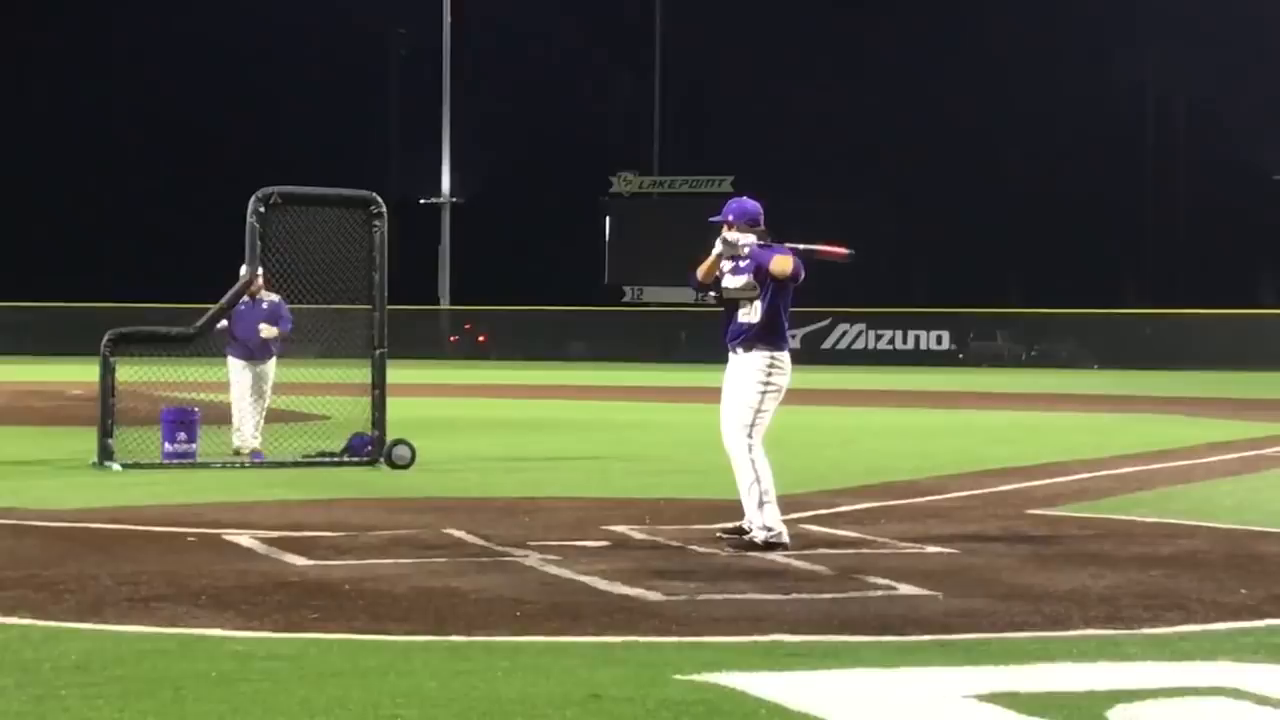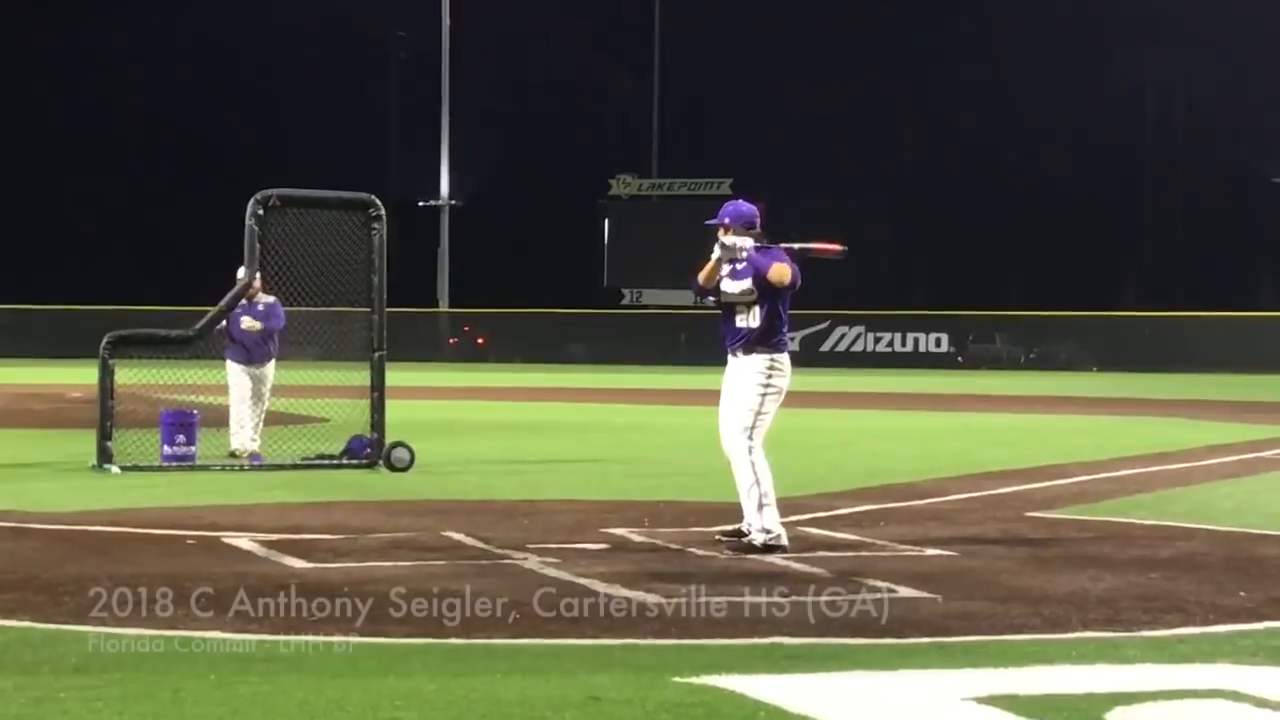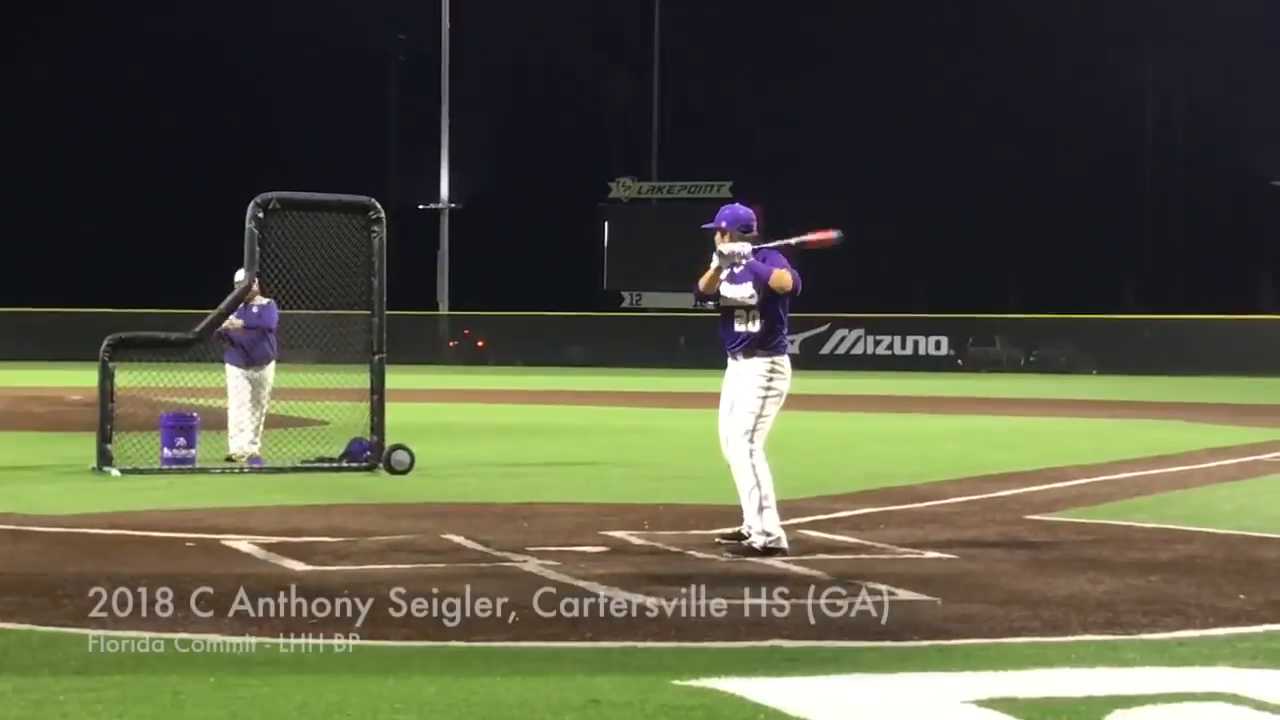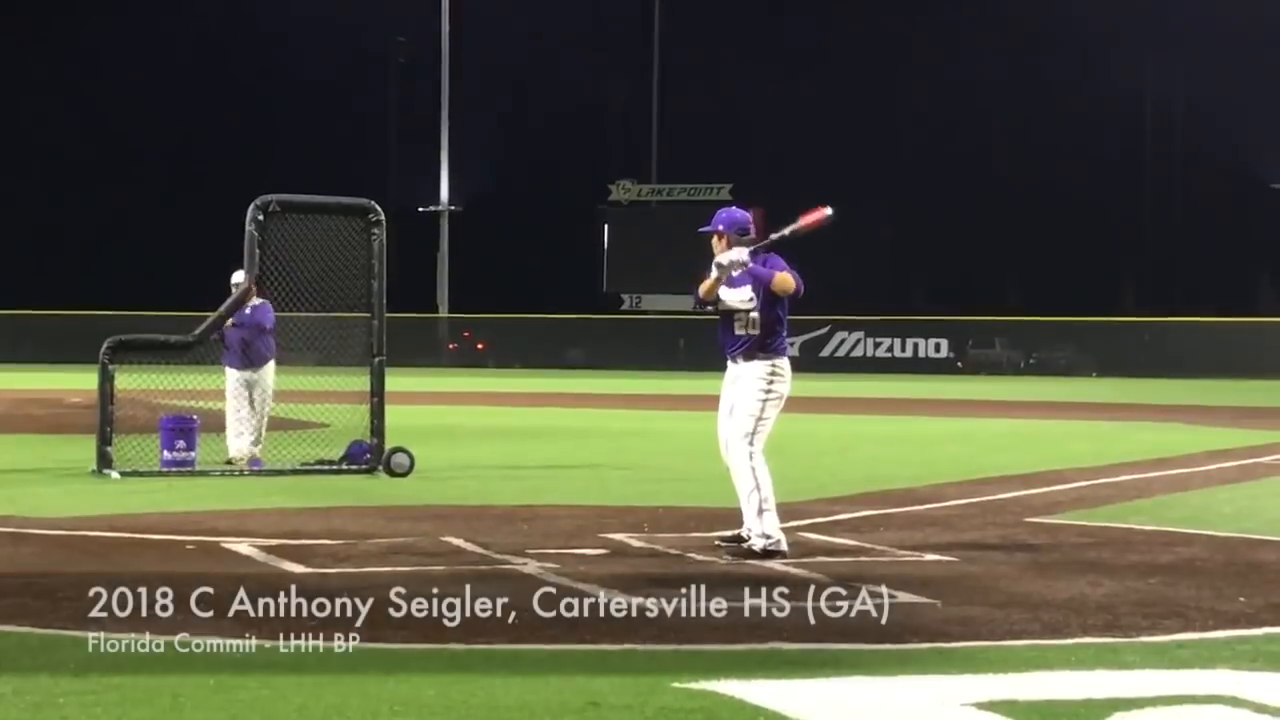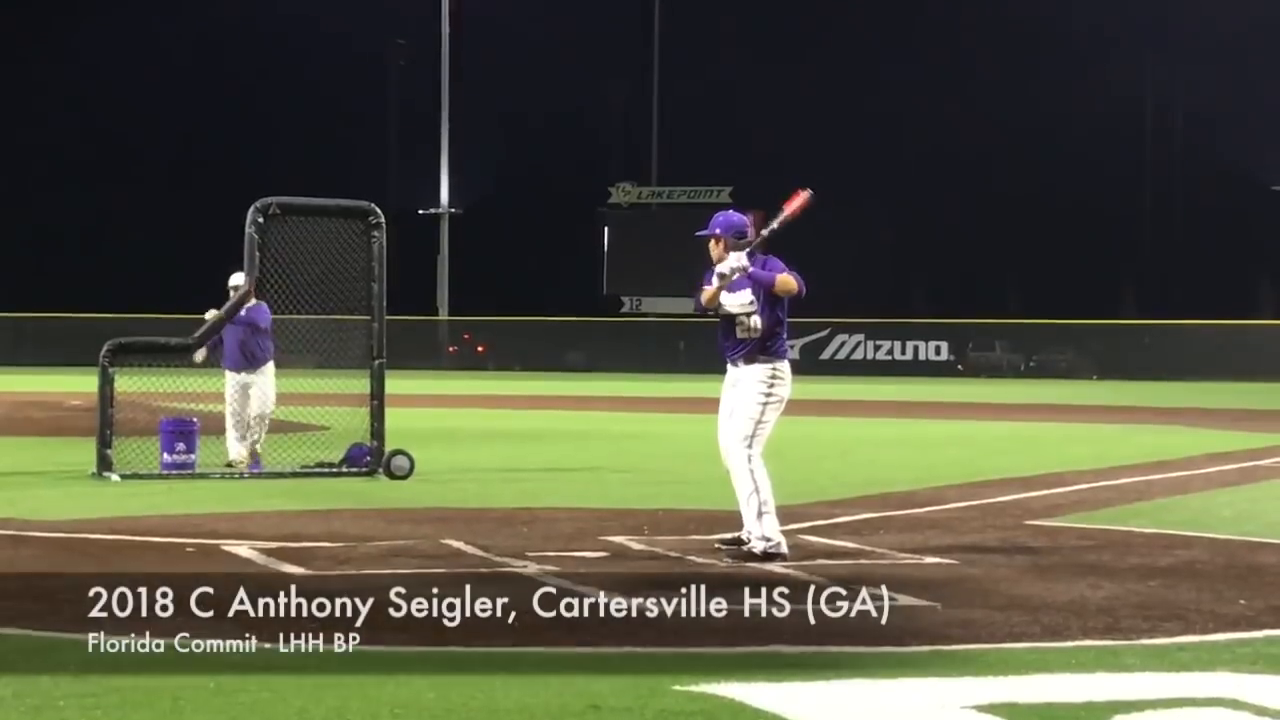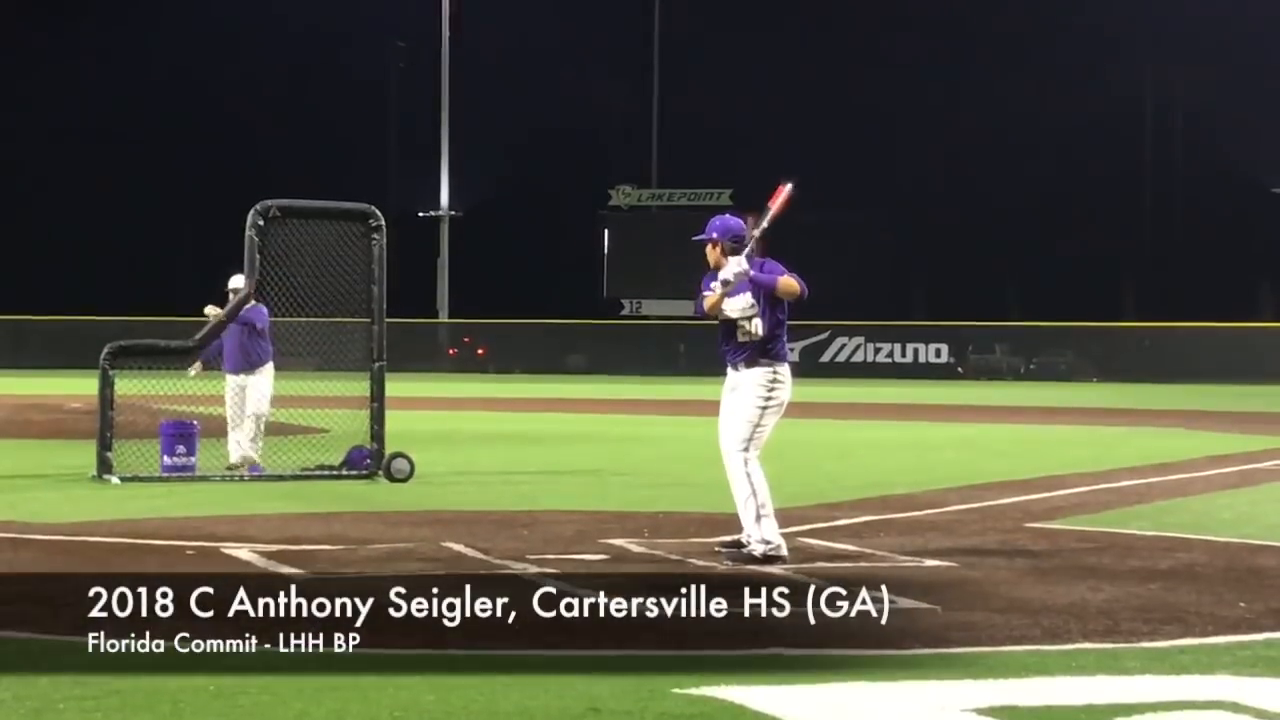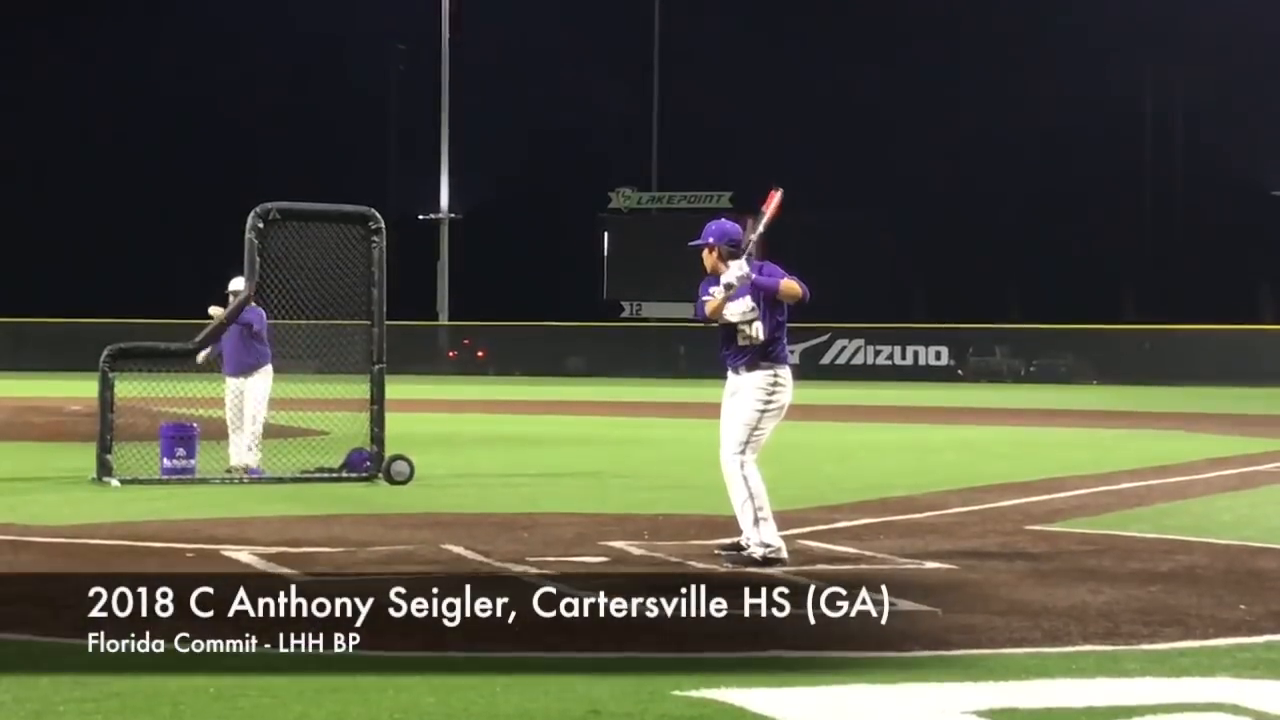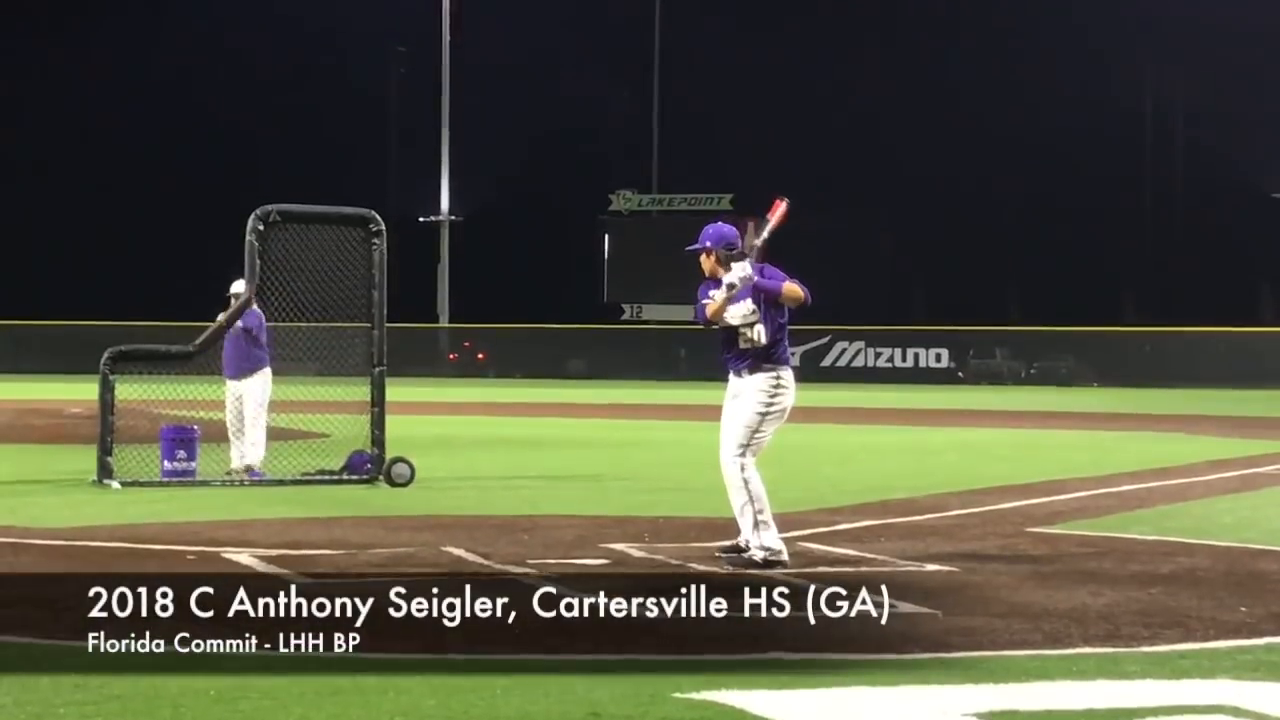
dt=0.1s
person 1, frame 1
left shoulder: (773, 255)
right shoulder: (728, 261)
left elbow: (791, 270)
right elbow: (701, 281)
left wrist: (752, 250)
right wrist: (721, 251)
left hip: (764, 362)
right hip: (738, 360)
left knee: (744, 440)
right knee: (733, 440)
left ankle: (770, 531)
right ankle: (755, 520)
person 1, frame 2
left shoulder: (771, 257)
right shoulder: (727, 264)
left elbow: (788, 278)
right elbow: (702, 286)
left wrist: (749, 255)
right wrist: (720, 256)
left hip: (764, 364)
right hip: (737, 363)
left knee: (744, 442)
right knee: (732, 443)
left ankle: (769, 534)
right ankle: (754, 523)
person 1, frame 3
left shoulder: (768, 259)
right shoulder: (723, 267)
left elbow: (791, 284)
right elbow: (703, 291)
left wrist: (748, 261)
right wrist: (720, 263)
left hip: (765, 367)
right hip: (737, 366)
left knee: (745, 445)
right knee: (731, 446)
left ankle: (769, 536)
right ankle: (753, 526)
person 1, frame 4
left shoulder: (767, 262)
right shoulder: (722, 270)
left elbow: (793, 286)
right elbow: (704, 297)
left wrist: (749, 266)
right wrist: (719, 273)
left hip: (764, 370)
right hip: (736, 369)
left knee: (744, 448)
right knee: (731, 449)
left ankle: (769, 539)
right ankle: (753, 528)
person 1, frame 5
left shoulder: (764, 265)
right shoulder: (716, 274)
left elbow: (795, 288)
right elbow: (704, 303)
left wrist: (749, 272)
right wrist: (720, 281)
left hip: (765, 372)
right hip: (736, 372)
left knee: (743, 451)
right knee: (731, 451)
left ankle: (768, 542)
right ankle: (753, 531)
person 1, frame 6
left shoulder: (763, 268)
right shoulder: (713, 278)
left elbow: (797, 290)
right elbow: (706, 309)
left wrist: (750, 276)
right wrist: (723, 287)
left hip: (765, 376)
right hip: (736, 376)
left knee: (740, 454)
right knee: (733, 455)
left ankle: (768, 544)
right ankle: (753, 534)
person 1, frame 7
left shoulder: (761, 271)
right shoulder: (710, 285)
left elbow: (799, 293)
right elbow: (707, 314)
left wrist: (751, 280)
right wrist: (726, 290)
left hip: (767, 379)
right hip: (736, 379)
left knee: (736, 455)
right knee: (732, 458)
left ankle: (768, 547)
right ankle: (753, 536)
person 1, frame 8
left shoulder: (762, 273)
right shoulder: (709, 288)
left elbow: (800, 296)
right elbow: (708, 317)
left wrist: (753, 282)
right wrist: (728, 292)
left hip: (769, 381)
right hip: (738, 381)
left knee: (736, 458)
right knee: (733, 461)
left ankle: (769, 550)
right ankle: (751, 537)
person 2, frame 1
left shoulder: (275, 301)
right shoulder: (234, 301)
left elbow: (287, 323)
right elbow: (220, 322)
left wrist: (276, 331)
right wrist: (222, 324)
left hip: (265, 361)
right hip: (238, 360)
left knee: (260, 403)
right knee: (240, 399)
left ankle: (254, 444)
right ankle: (242, 443)
person 2, frame 2
left shoulder: (271, 303)
left elbow: (279, 323)
right elbow: (218, 326)
left wrist: (258, 325)
right wrist: (221, 325)
left hip: (264, 364)
right hip: (237, 364)
left knee: (259, 406)
right knee: (239, 403)
left ankle: (253, 446)
right ankle: (240, 446)
person 2, frame 3
left shoulder: (267, 306)
left elbow: (269, 323)
right elbow: (221, 332)
left wrist: (242, 324)
right wrist: (222, 325)
left hip: (263, 367)
right hip: (236, 367)
left knee: (258, 410)
right knee: (238, 408)
left ankle: (252, 449)
right ankle: (238, 451)
person 2, frame 4
left shoulder: (263, 306)
left elbow: (262, 323)
right elbow: (218, 333)
left wrist: (231, 322)
left hip: (262, 368)
right hip: (235, 369)
left knee: (260, 411)
right knee: (236, 411)
left ankle: (253, 451)
right ankle: (238, 454)
person 2, frame 5
left shoulder: (259, 308)
left elbow: (254, 321)
right elbow: (220, 338)
right wrist: (205, 350)
left hip: (260, 370)
right hip: (233, 373)
left knee: (261, 411)
right knee: (235, 416)
left ankle: (253, 451)
right ankle: (238, 456)
person 2, frame 6
left shoulder: (258, 310)
left elbow: (249, 320)
right elbow: (220, 343)
left wrist: (222, 315)
right wrist: (202, 361)
left hip: (259, 372)
right hip: (233, 375)
left knee: (256, 412)
right knee: (235, 419)
left ankle: (251, 456)
right ankle: (238, 460)
person 2, frame 7
left shoulder: (254, 312)
right shoulder: (235, 315)
left elbow: (248, 321)
left wrist: (225, 314)
right wrist: (210, 351)
left hip: (256, 374)
right hip: (233, 377)
left knee: (253, 417)
right knee: (235, 422)
left ankle: (250, 463)
right ankle: (237, 463)
person 2, frame 8
left shoulder: (253, 314)
right shoulder: (239, 317)
left elbow: (250, 325)
left wrist: (235, 322)
left hip: (256, 377)
right hip: (233, 380)
left knee: (254, 420)
right knee: (235, 425)
left ankle: (254, 464)
right ankle: (239, 465)
